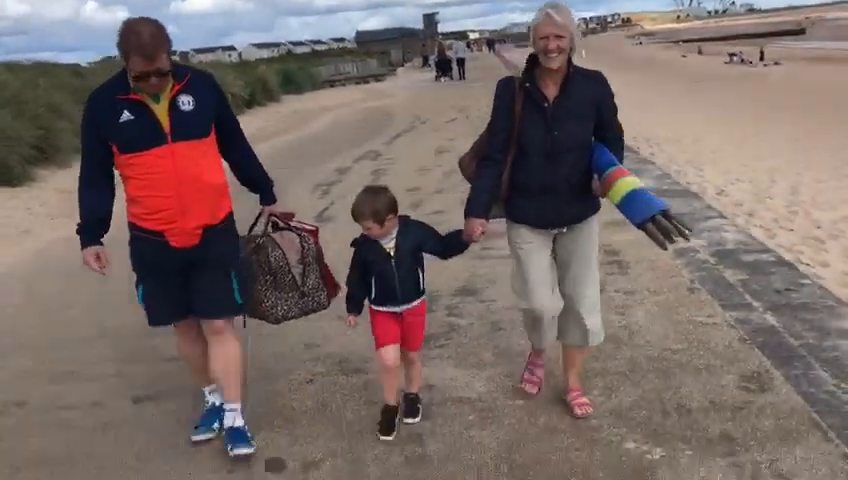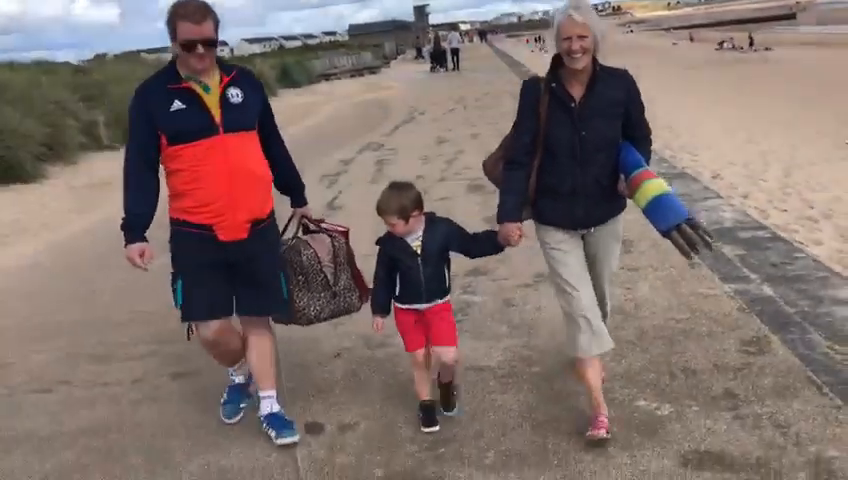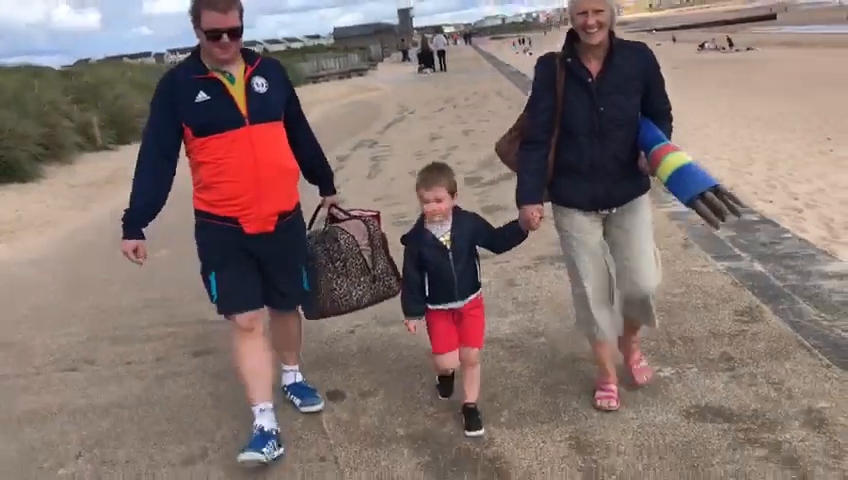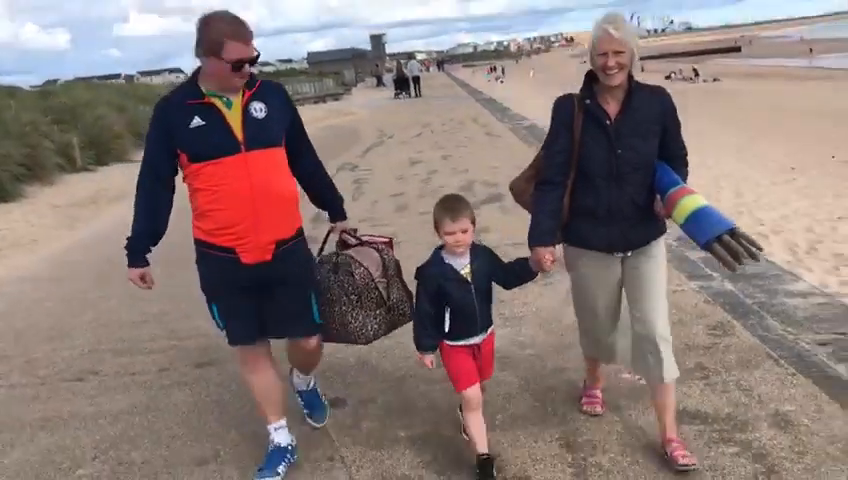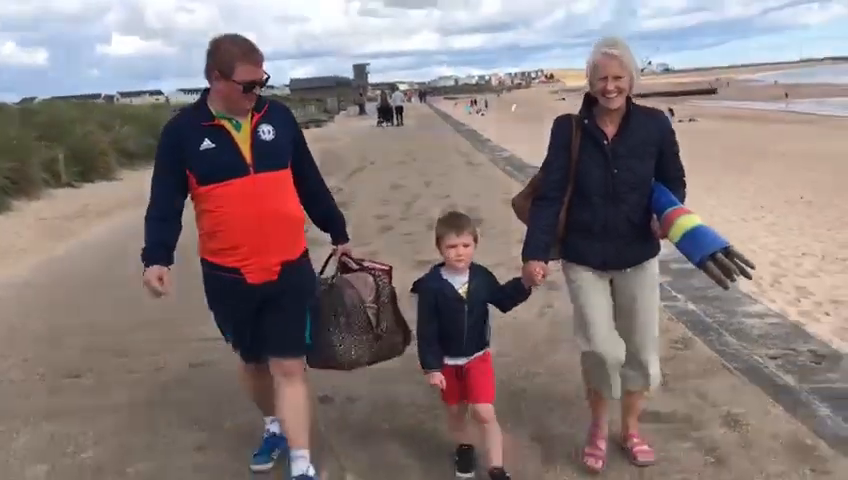
dt=0.3s
person 1, frame 1
left shoulder: (202, 87)
right shoulder: (104, 104)
left elbow: (235, 145)
right elbow: (95, 174)
left wrist: (266, 195)
right wrist: (92, 235)
left hip: (215, 231)
right hip: (153, 240)
left knee: (220, 325)
right knee: (185, 325)
left ankle: (234, 423)
right ankle: (213, 401)
person 1, frame 2
left shoulder: (245, 83)
right shoulder: (153, 96)
left elbow: (273, 146)
right elbow: (140, 168)
left wrist: (298, 197)
right wrist: (135, 231)
left hip: (257, 229)
right hip: (195, 236)
left knee: (257, 321)
right knee: (211, 330)
left ankle: (269, 407)
right ankle: (238, 374)
person 1, frame 3
left shoulder: (270, 72)
right shoulder: (177, 86)
left elbow: (300, 135)
right elbow: (156, 159)
left wrist: (326, 185)
right wrist: (136, 224)
left hip: (283, 219)
right hip: (221, 228)
left knee: (286, 308)
right knee: (244, 323)
left ankle: (292, 376)
right ankle: (265, 426)
person 1, frame 4
left shoulder: (272, 95)
right shoulder: (173, 112)
left elbow: (305, 160)
right elbow: (154, 186)
left wrist: (335, 210)
right wrist: (138, 251)
left hip: (286, 247)
right hip: (221, 258)
left knee: (307, 339)
right knee: (250, 350)
left ankle: (304, 380)
right ankle: (280, 440)
person 1, frame 5
left shoulder: (279, 118)
right shoulder: (182, 133)
left elbow: (310, 182)
right elbow: (164, 204)
left wrist: (337, 233)
right wrist: (156, 257)
left hip: (291, 269)
right hip: (226, 276)
left knee: (289, 366)
right knee: (253, 361)
right ankle: (273, 425)
person 2, frame 1
left shoulder: (593, 86)
right shoulder: (512, 91)
left elbow: (612, 142)
right elbow: (493, 153)
right wrist: (477, 211)
left hip: (580, 216)
right hip: (526, 219)
left knee: (581, 303)
right knee: (538, 304)
left ankle: (573, 383)
right ankle: (537, 355)
person 2, frame 2
left shoulder: (620, 85)
right shoulder: (536, 92)
left elbow: (640, 140)
right elbow: (519, 157)
right wrist: (509, 215)
left hip: (606, 214)
right hip: (554, 220)
left knee: (598, 296)
right knee: (579, 307)
left ankle: (588, 358)
right ankle: (599, 408)
person 2, frame 3
left shoulder: (640, 59)
right shoulder: (551, 70)
left elbow: (660, 117)
right elbow: (537, 137)
right wrist: (529, 197)
left hip: (629, 194)
right hip: (574, 200)
left knee: (643, 284)
right knee: (591, 290)
left ankle: (630, 342)
right ankle: (606, 375)
person 2, frame 4
left shoulder: (656, 103)
right shoulder: (569, 110)
left elbow: (676, 161)
right elbow: (551, 178)
right wrist: (541, 238)
left hip: (646, 238)
right hip: (588, 241)
left knee: (654, 331)
right knee: (596, 323)
left ankle: (669, 435)
right ankle: (593, 380)
person 2, frame 5
left shoulder: (654, 125)
right shoulder: (568, 130)
left elbow: (673, 181)
right elbow: (549, 194)
right wrist: (535, 252)
left hip: (639, 257)
right hip: (584, 259)
left knee: (641, 349)
right knee: (600, 349)
left ankle: (629, 427)
right ankle: (598, 427)
person 3, frame 1
left shoulder: (415, 232)
right shoulder: (364, 247)
left elbow: (443, 247)
right elbow: (357, 279)
left wrist: (465, 236)
right wrist: (353, 309)
left hip: (414, 307)
right hip: (382, 311)
left knee: (411, 357)
right knee: (388, 361)
left ankle: (412, 397)
right ankle: (390, 408)
person 3, frame 2
left shoulder: (442, 229)
right shoulder: (389, 244)
left elbow: (472, 245)
right elbow: (382, 278)
left wrist: (501, 238)
right wrist: (379, 310)
left hip: (439, 305)
right hip: (406, 310)
left knee: (447, 358)
right knee: (419, 359)
left ankle: (446, 382)
right ankle: (426, 403)
person 3, frame 3
left shoulder: (469, 223)
right shoulder: (417, 239)
left elbow: (497, 241)
right elbow: (411, 277)
left wrist: (521, 227)
right wrist: (412, 312)
left hip: (471, 302)
right hip: (438, 309)
left knee: (471, 358)
right knee: (447, 362)
left ankle: (470, 406)
right ankle: (444, 373)
person 3, frame 4
left shoulder: (484, 256)
right shoulder: (433, 271)
left elbow: (507, 277)
right elbow: (424, 311)
left wrist: (533, 265)
right wrist: (426, 347)
left hip: (484, 336)
right hip: (453, 344)
left knee: (476, 390)
right knee: (473, 398)
left ankle: (466, 412)
person 3, frame 5
left shoulder: (483, 278)
right shoulder: (432, 286)
left elbow: (503, 301)
right elbow: (426, 330)
left wrist: (525, 284)
right wrist: (431, 366)
left hip: (478, 357)
right hip: (446, 361)
left knee: (486, 415)
right knee: (455, 410)
right ankle: (464, 447)
